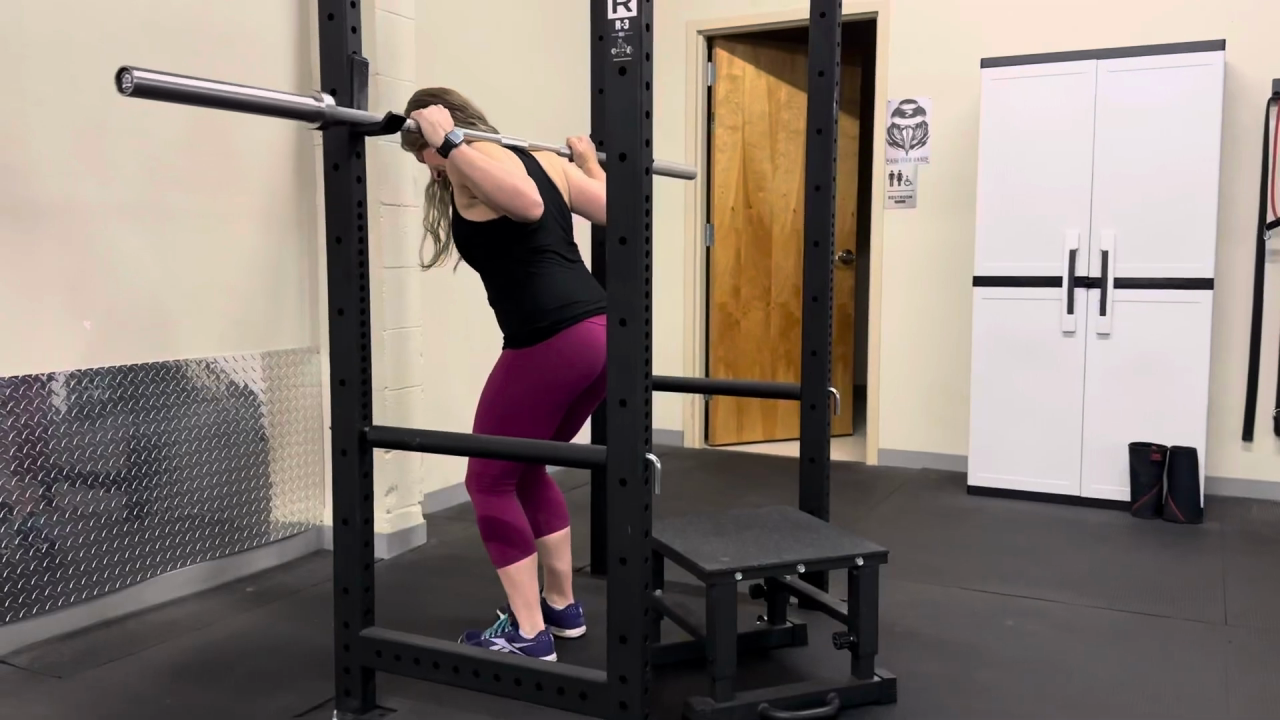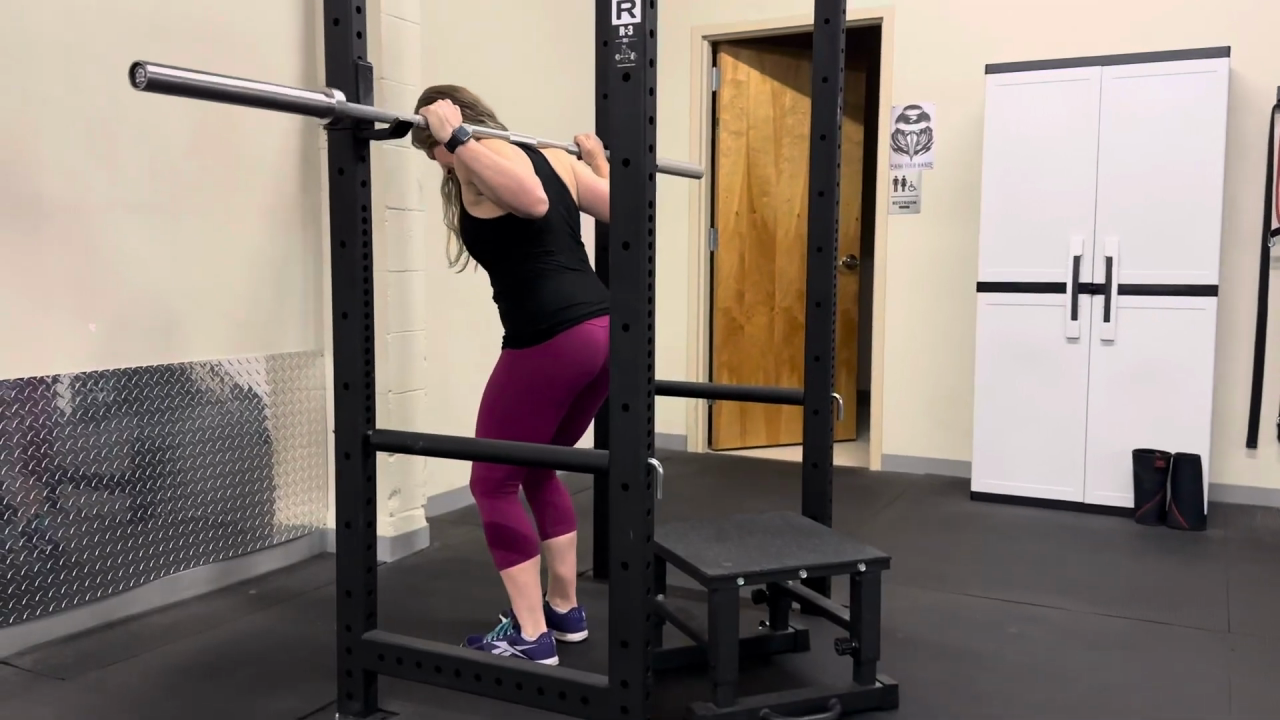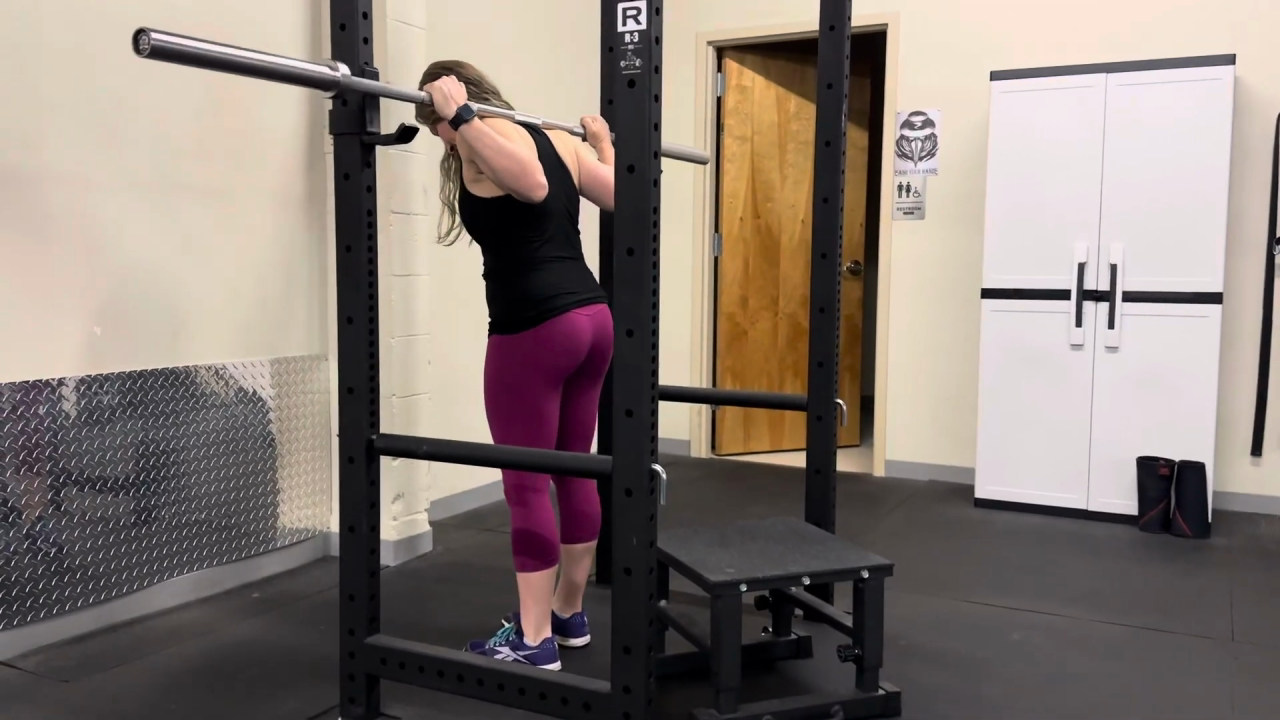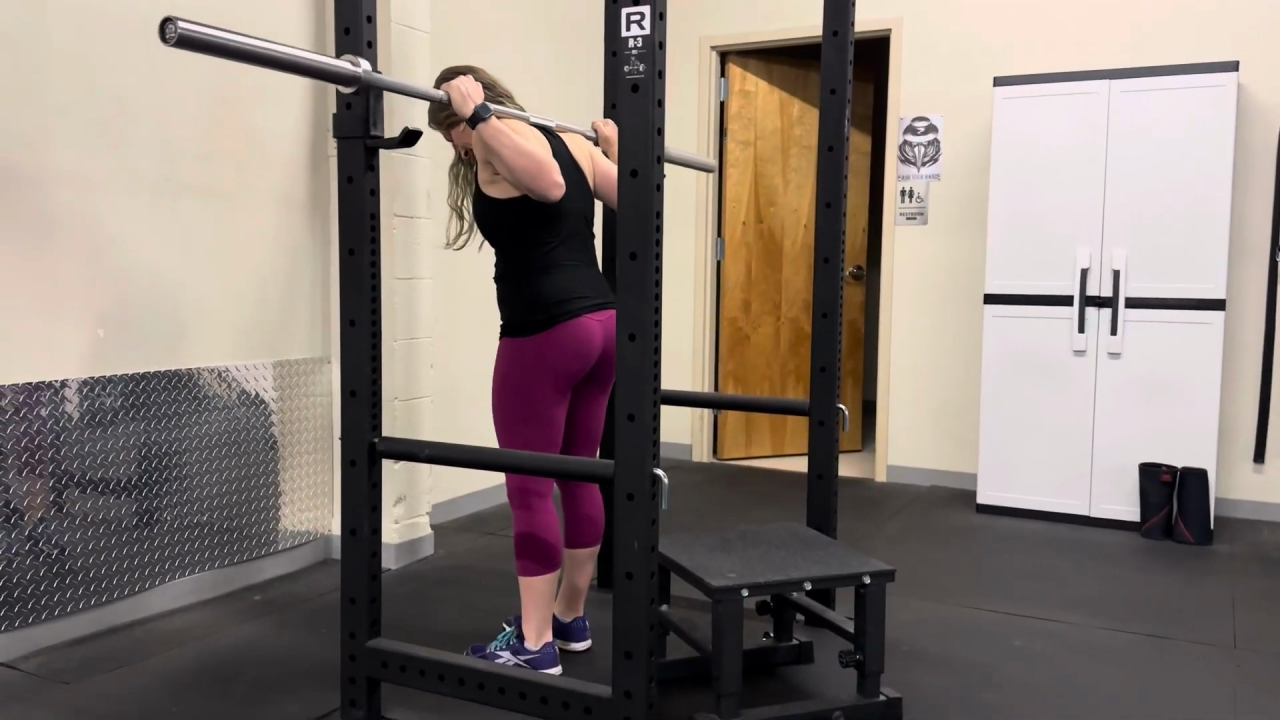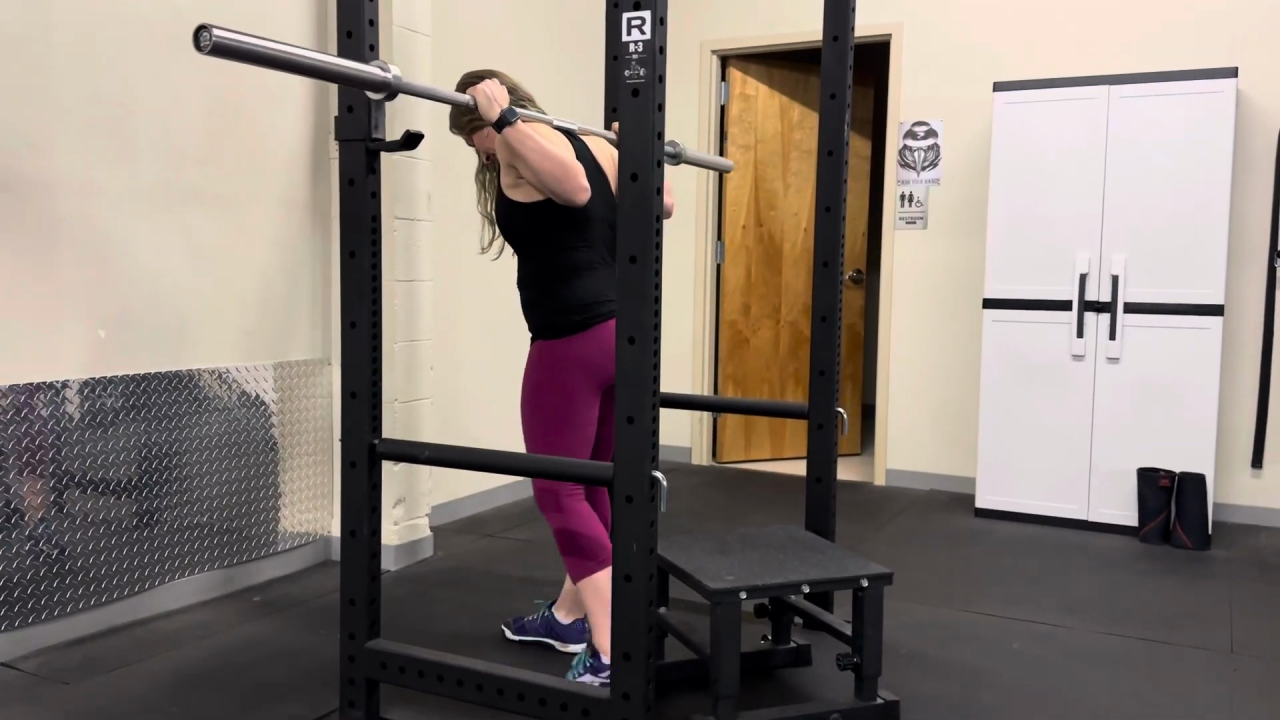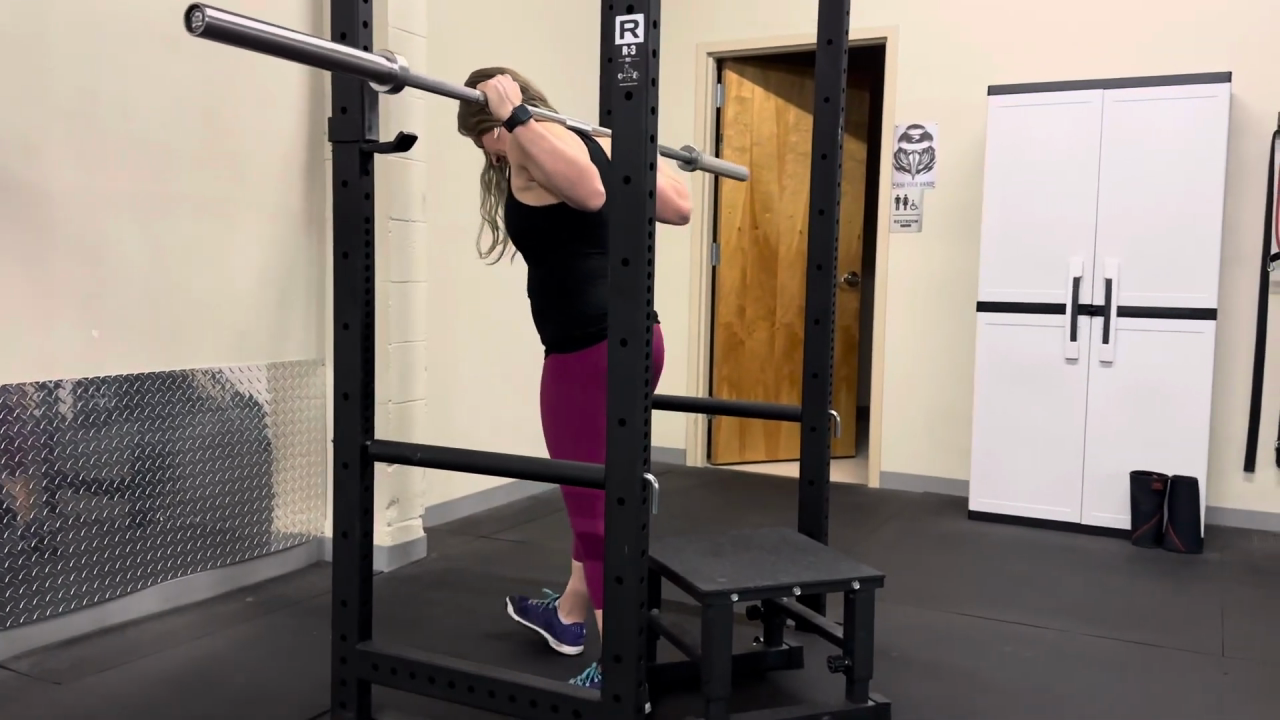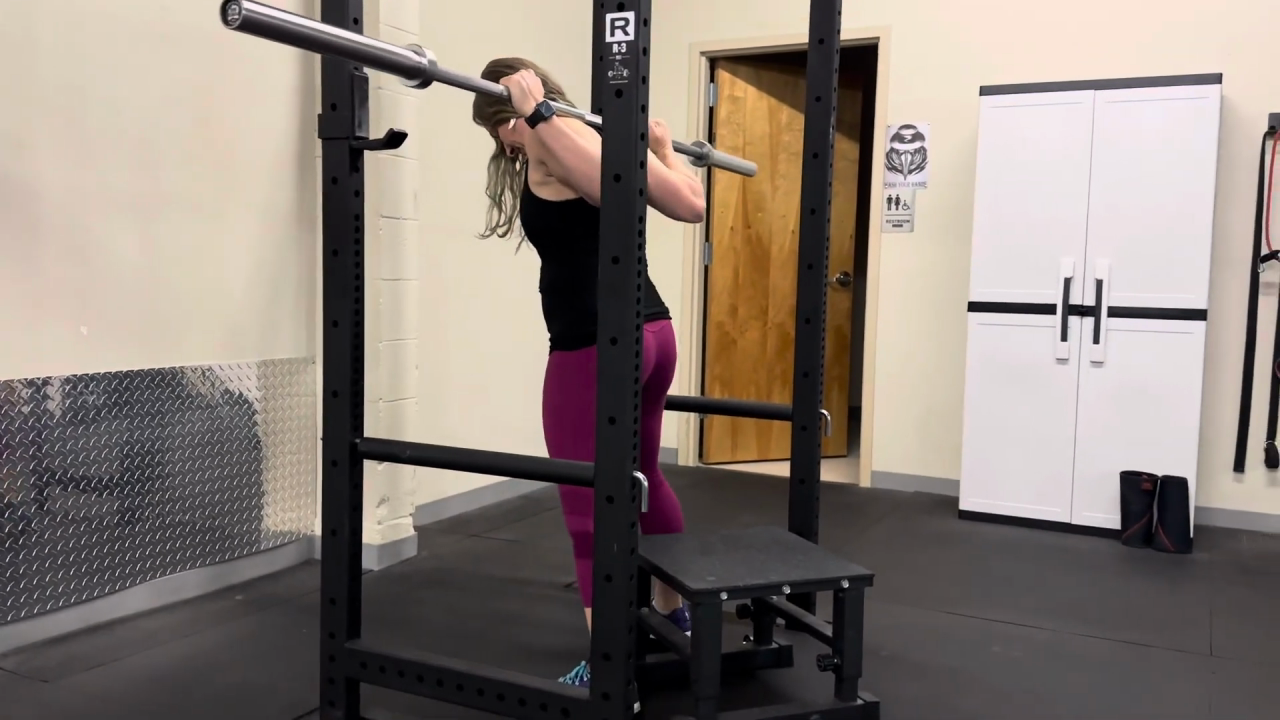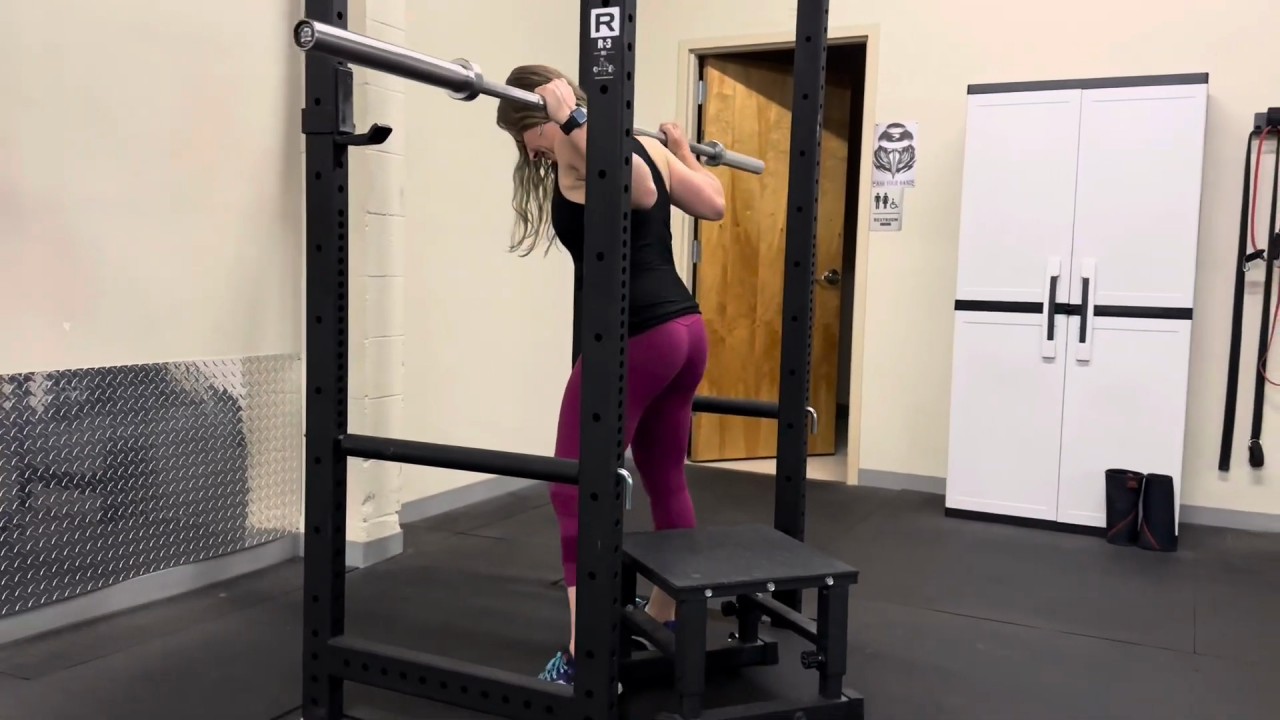
dt=0.4s
person 1, frame 1
left shoulder: (469, 163)
right shoulder: (543, 158)
left elbow: (527, 205)
left wrist: (448, 143)
right wrist: (591, 163)
left hip: (551, 344)
right hip: (600, 332)
left knee: (490, 482)
right knee: (526, 470)
left ankle: (528, 632)
right ankle: (562, 604)
person 1, frame 2
left shoulder: (479, 160)
right shoulder: (553, 156)
left elbow: (532, 202)
left wrist: (455, 137)
right wrist: (598, 161)
left hip: (549, 343)
right hip: (601, 332)
left knee: (493, 485)
right knee: (538, 472)
left ankle: (530, 635)
right ankle: (565, 608)
person 1, frame 3
left shoulder: (482, 138)
right shoulder: (558, 138)
left elbow: (530, 184)
right elbow: (624, 198)
left wrist: (459, 116)
right wrist: (603, 144)
left hip: (533, 332)
right hip: (591, 320)
left knee: (527, 486)
right knee: (574, 474)
left ankle: (534, 639)
right ankle: (569, 612)
person 1, frame 4
left shoulder: (497, 139)
right shoulder: (571, 141)
left elbow: (547, 184)
left wrist: (477, 114)
right wrist: (613, 147)
left hip: (545, 336)
right hip: (602, 324)
left knee: (529, 489)
right knee: (579, 478)
left ankle: (534, 643)
right ankle: (570, 617)
person 1, frame 5
left shoulder: (520, 144)
right shoulder: (593, 144)
left elbow: (573, 188)
right elbow: (661, 204)
left wrist: (503, 119)
left hip: (573, 341)
right hip: (621, 331)
left knee: (558, 494)
right knee: (592, 485)
left ankle: (609, 657)
right ankle: (568, 616)
person 1, frame 6
left shoulder: (532, 144)
right shoulder: (603, 144)
left elbow: (588, 192)
right elbow: (679, 207)
left wrist: (514, 117)
left hip: (588, 352)
left knee: (594, 508)
right knee: (596, 493)
right ankle: (567, 614)
person 1, frame 7
left shoulder: (551, 141)
left elbow: (605, 188)
right elbow: (692, 204)
left wrist: (537, 113)
right wrist: (664, 149)
left hip: (593, 350)
right hip: (654, 334)
left knee: (589, 509)
right knee: (644, 481)
right ankle: (672, 606)
person 1, frame 8
left shoulder: (580, 150)
right shoulder: (644, 144)
left elbow: (633, 187)
right elbow: (713, 203)
left wrist: (571, 120)
right wrist: (682, 150)
left hip: (632, 340)
right hip: (684, 330)
left knee: (576, 492)
right knee: (666, 482)
right ankle: (667, 613)
